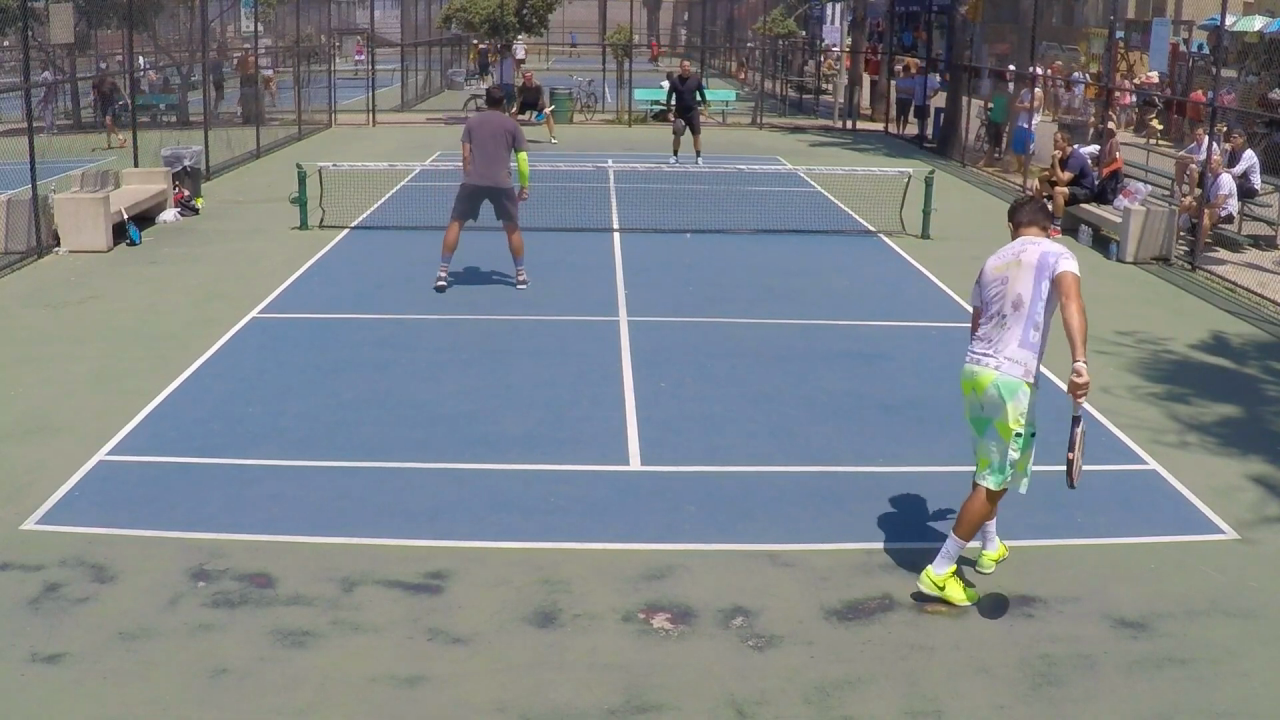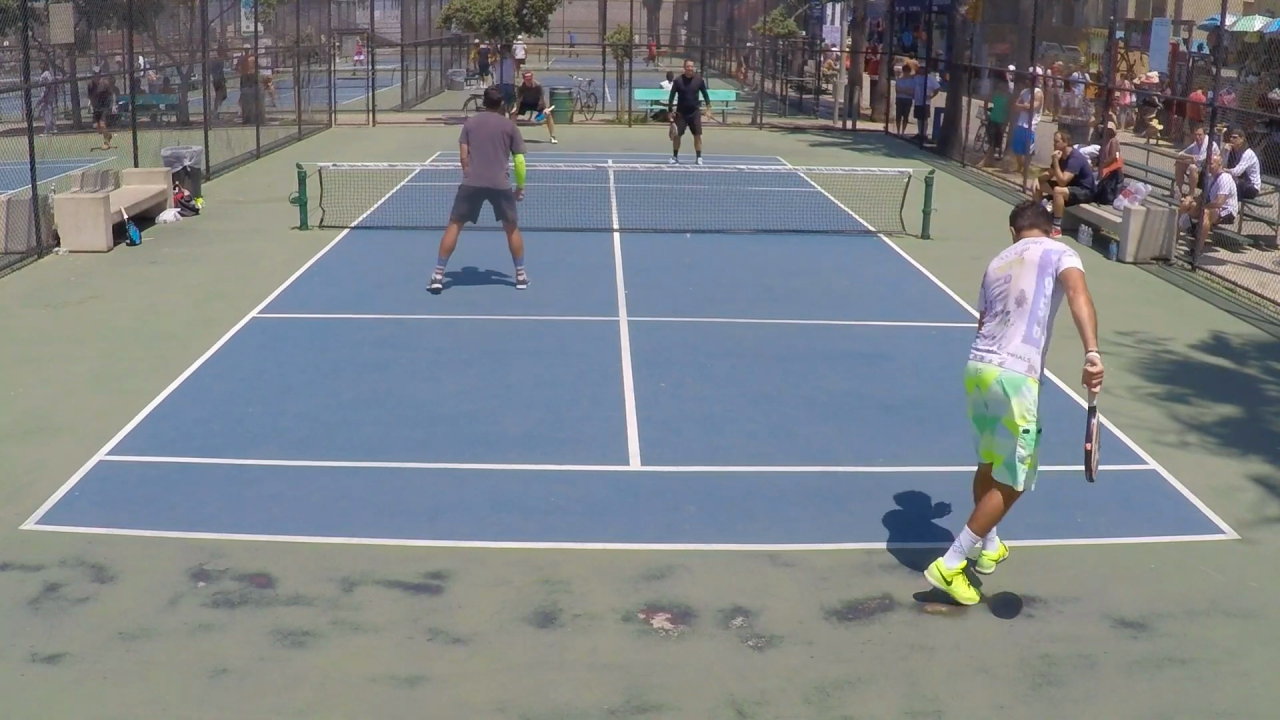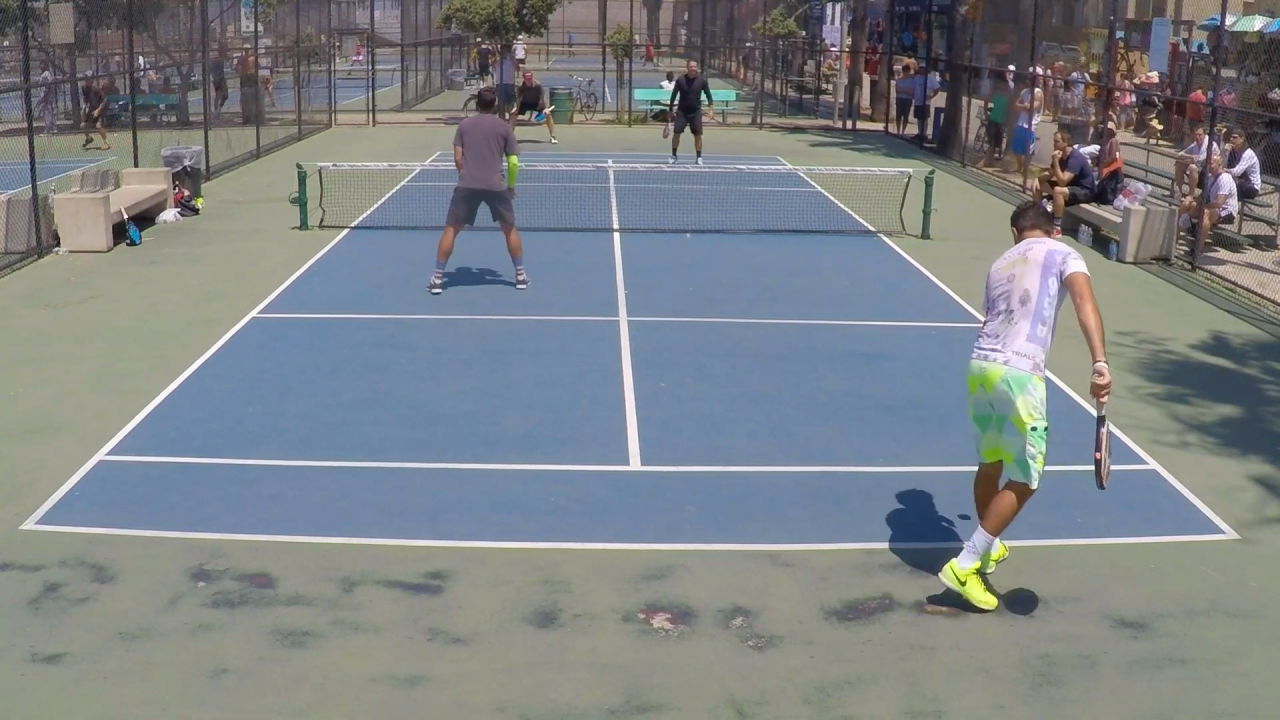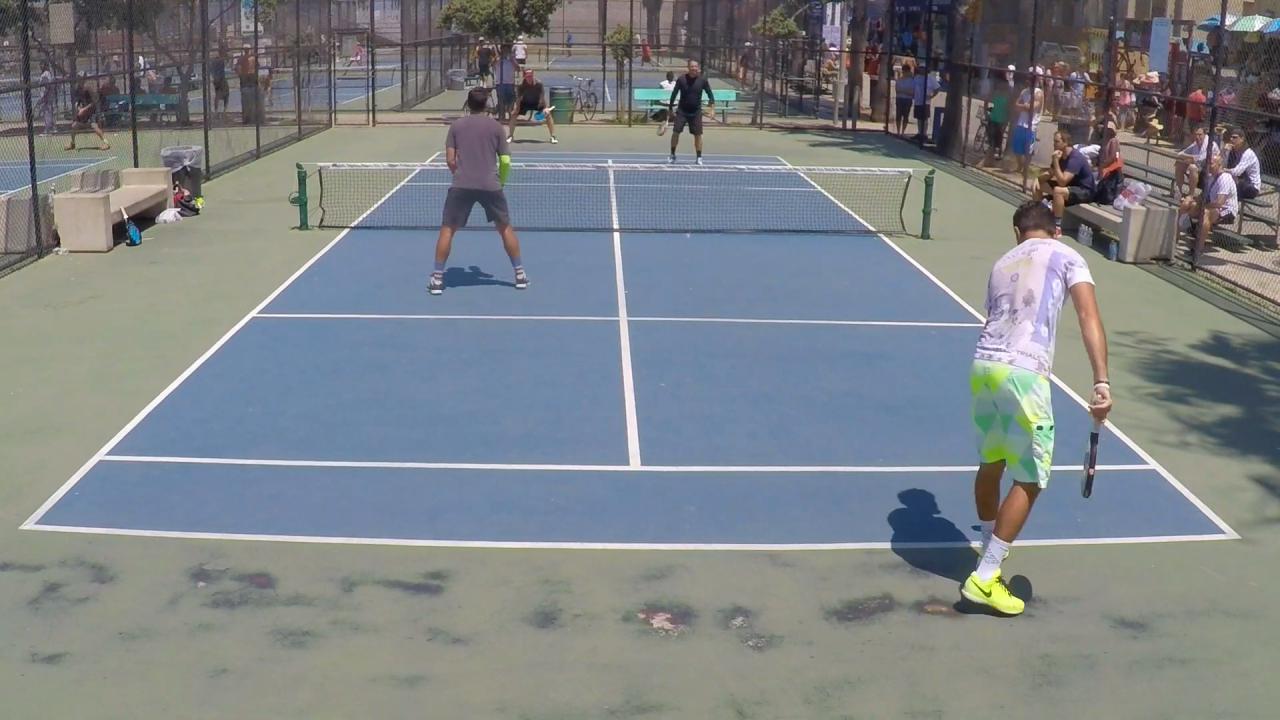
dt=0.1s
person 1, frame 1
left shoulder: (993, 261)
right shoulder: (1056, 254)
right elbow: (1071, 301)
right wrist: (1079, 361)
left hip: (973, 368)
right hip: (1012, 378)
left knee: (988, 467)
right knee: (992, 482)
left ankle: (991, 547)
right ankle: (939, 572)
person 1, frame 2
left shoulder: (998, 262)
right shoulder: (1059, 252)
right elbow: (1078, 296)
right wrist: (1092, 353)
left hip: (976, 366)
right hip: (1014, 374)
left knee: (988, 465)
right knee: (1009, 483)
left ankle: (989, 547)
right ankle: (949, 565)
person 1, frame 3
left shoulder: (1000, 263)
right shoulder: (1061, 254)
right elbow: (1085, 303)
right wrist: (1100, 362)
left hip: (979, 365)
right hip: (1018, 373)
left knee: (990, 464)
right knee: (1022, 481)
left ankle: (990, 547)
right ankle: (964, 565)
person 1, frame 4
left shoulder: (1003, 263)
right shoulder: (1065, 256)
right elbow: (1089, 319)
right wrist: (1101, 383)
left hip: (983, 365)
right hip: (1023, 373)
left knee: (990, 464)
right knee: (1026, 482)
left ankle: (989, 550)
right ankle: (985, 577)
person 2, frame 1
left shoulder: (473, 121)
right shoulder: (512, 125)
left elbow: (466, 155)
right elbow: (523, 158)
right wrist: (524, 186)
left hip: (474, 181)
right hip: (502, 183)
left knee: (455, 224)
right knee: (512, 228)
left ankle: (442, 273)
right ankle: (520, 275)
person 2, frame 2
left shoulder: (470, 123)
right shoulder: (510, 126)
left elbow: (463, 156)
right elbow: (520, 161)
right wrist: (520, 187)
left hip: (471, 183)
right hip: (500, 184)
left knee: (454, 226)
right knee: (512, 228)
left ankle: (438, 275)
right ankle: (520, 275)
person 2, frame 3
left shoulder: (464, 124)
right shoulder: (504, 127)
left elbow: (458, 158)
right elbow: (513, 162)
right wrist: (511, 185)
left hip: (467, 184)
right hip: (495, 185)
left knee: (451, 229)
right knee: (510, 229)
left ankle: (437, 279)
right ankle: (520, 275)
person 2, frame 4
left shoulder: (457, 125)
right shoulder: (496, 127)
left elbow: (450, 159)
right elbow: (505, 161)
right wrist: (501, 181)
left hip: (461, 185)
right hip: (490, 185)
left knee: (447, 229)
right knee: (505, 228)
left ankle: (437, 279)
right ankle: (520, 275)
